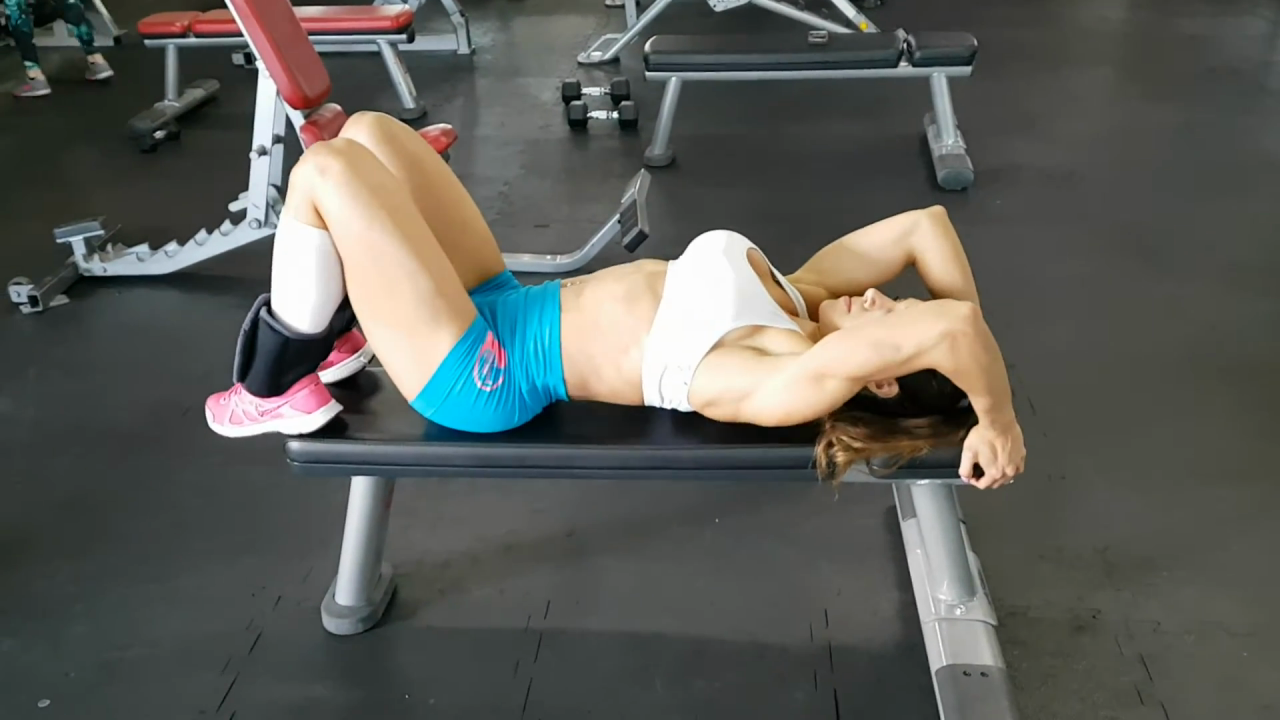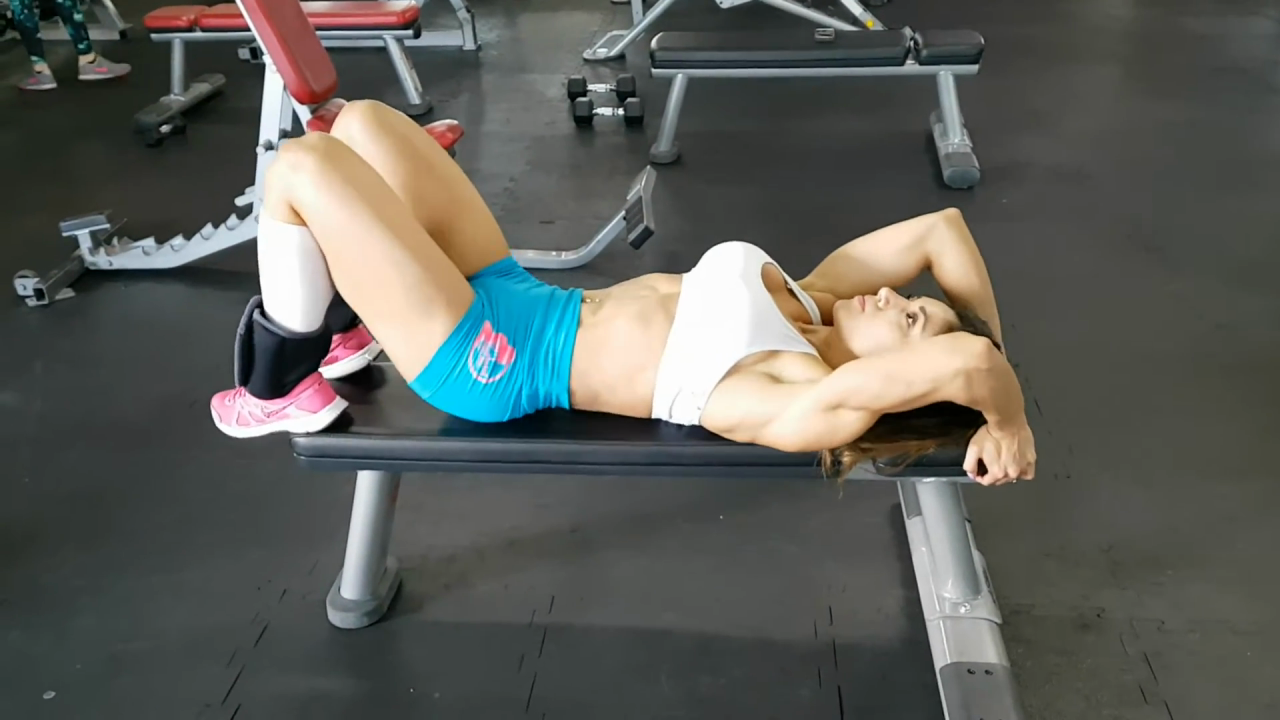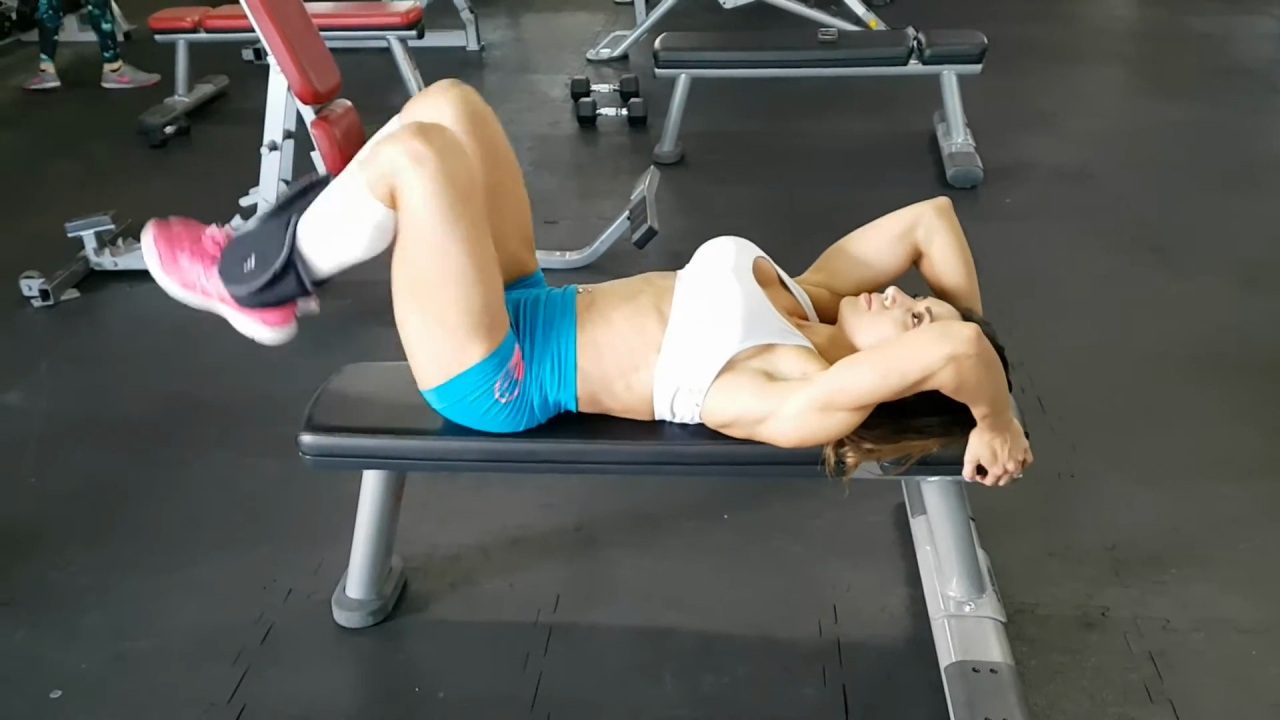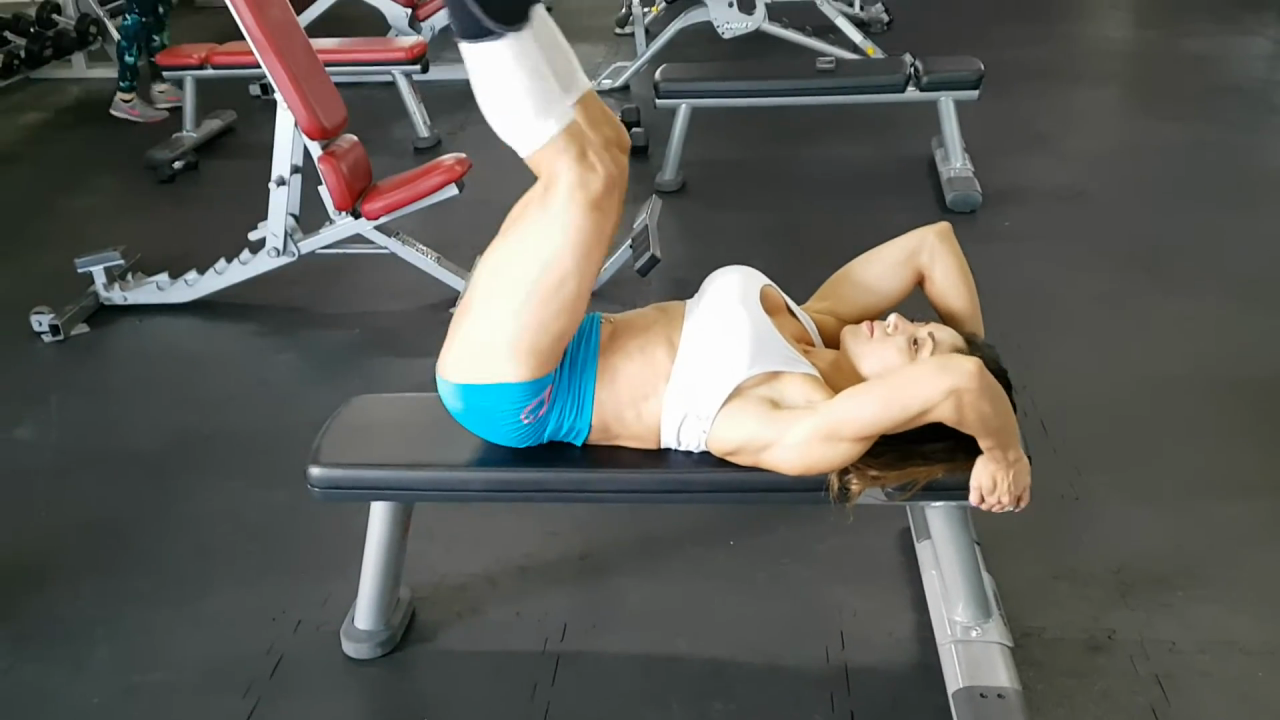
dt=0.5s
person 1, frame 1
left shoulder: (803, 380)
right shoulder: (801, 304)
left elbow: (952, 326)
right elbow: (924, 222)
left wrist: (996, 416)
right wrist: (973, 342)
left hip: (477, 377)
right hip: (501, 309)
left knee: (325, 170)
right knee: (367, 132)
left ankle: (279, 387)
right ankle: (334, 329)
person 1, frame 2
left shoulder: (818, 404)
right shoulder: (813, 306)
left elbow: (967, 364)
right elbow: (941, 227)
left wrist: (1007, 421)
right wrist: (995, 342)
left hip: (486, 367)
right hip: (515, 303)
left knee: (302, 166)
right knee: (360, 123)
left ankle: (282, 387)
right ankle: (342, 326)
person 1, frame 3
left shoulder: (816, 403)
right shoulder: (808, 309)
left elbow: (957, 349)
right elbow: (929, 217)
left wrist: (997, 422)
right wrist: (974, 331)
left hip: (491, 381)
right hip: (526, 310)
left knee: (419, 153)
right knee: (449, 103)
left ankle: (257, 282)
right ankle: (275, 260)
person 1, frame 4
left shoulder: (817, 428)
right shoulder: (820, 333)
left elbow: (955, 382)
right elbow: (934, 243)
left wrist: (1004, 454)
right wrist: (983, 369)
left hip: (504, 396)
right hip: (529, 371)
left knee: (586, 168)
right knee: (596, 140)
